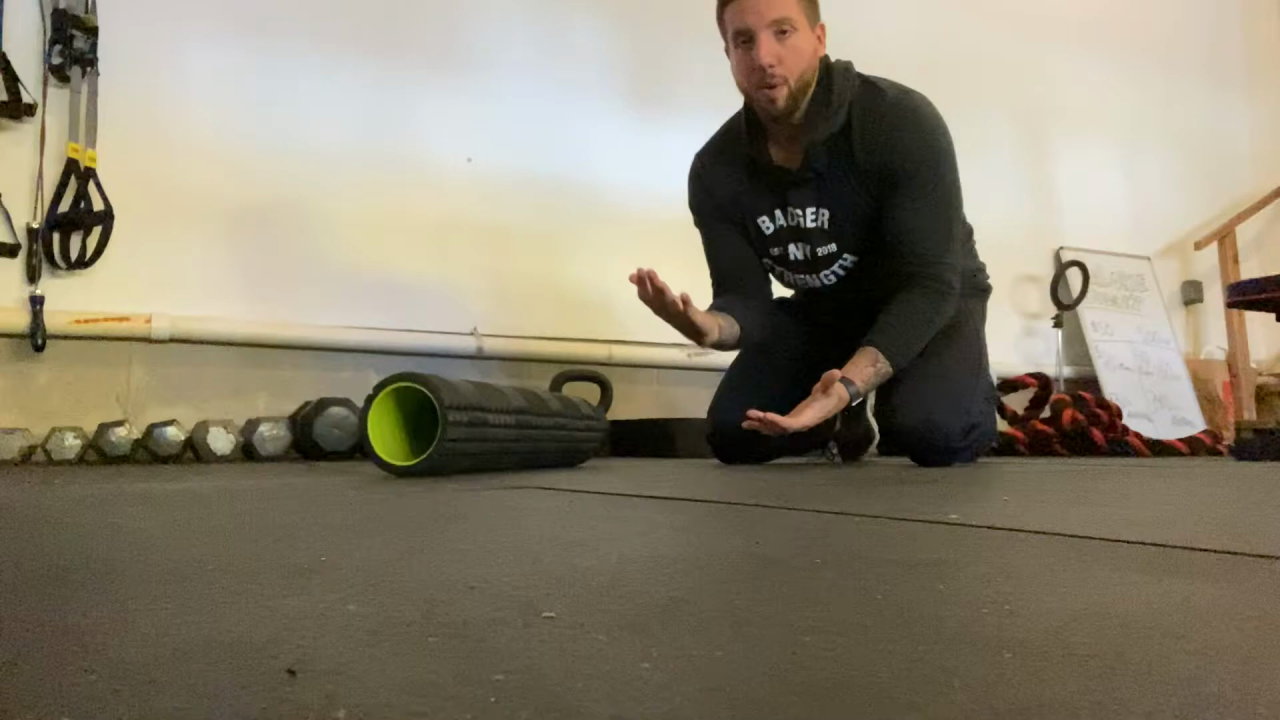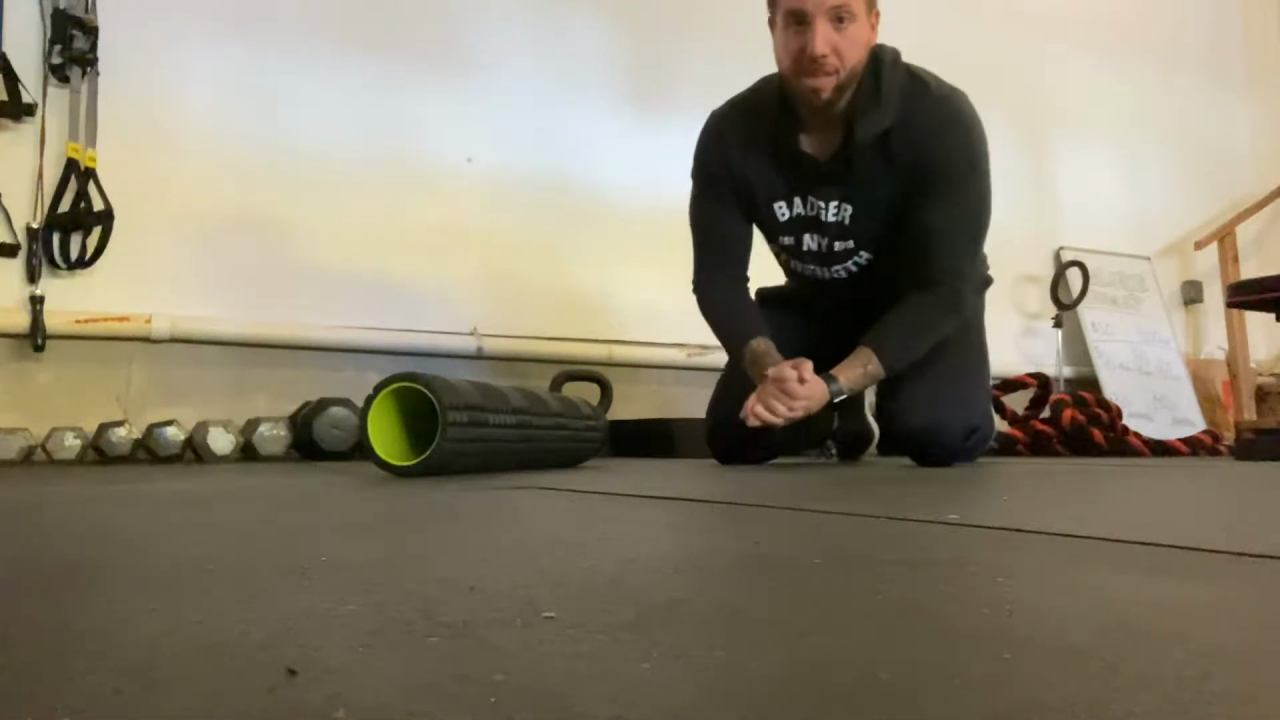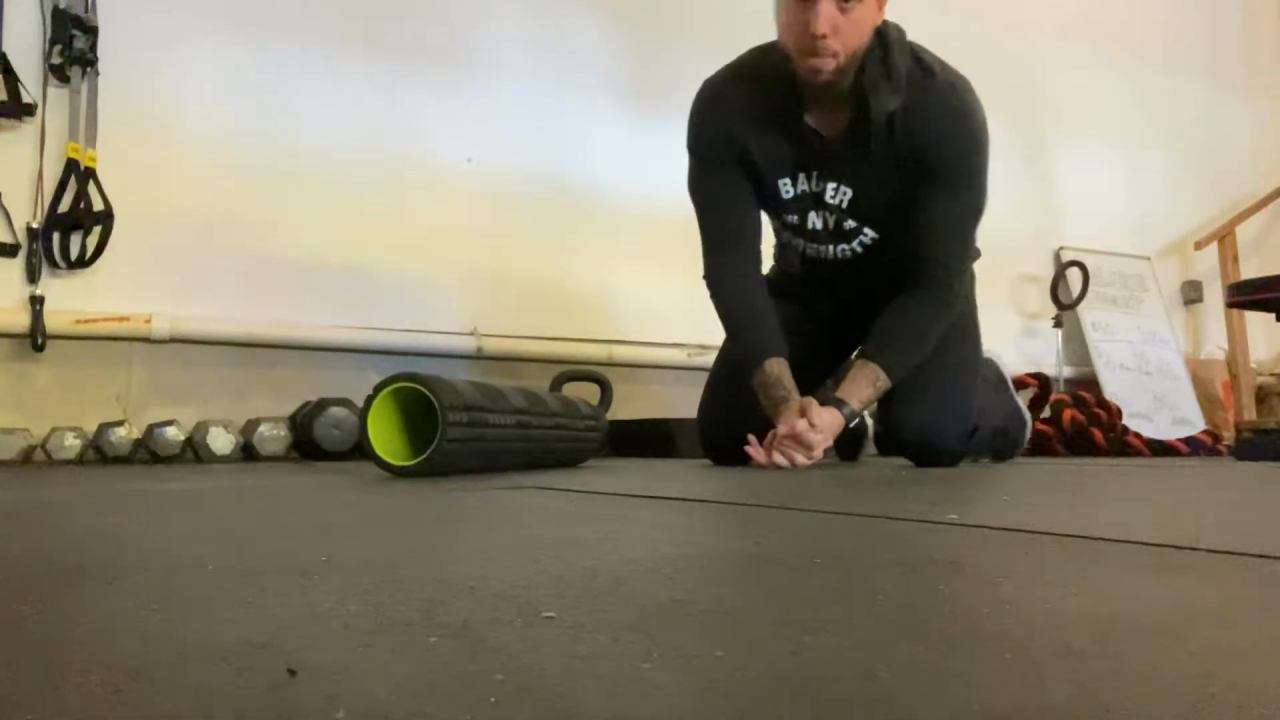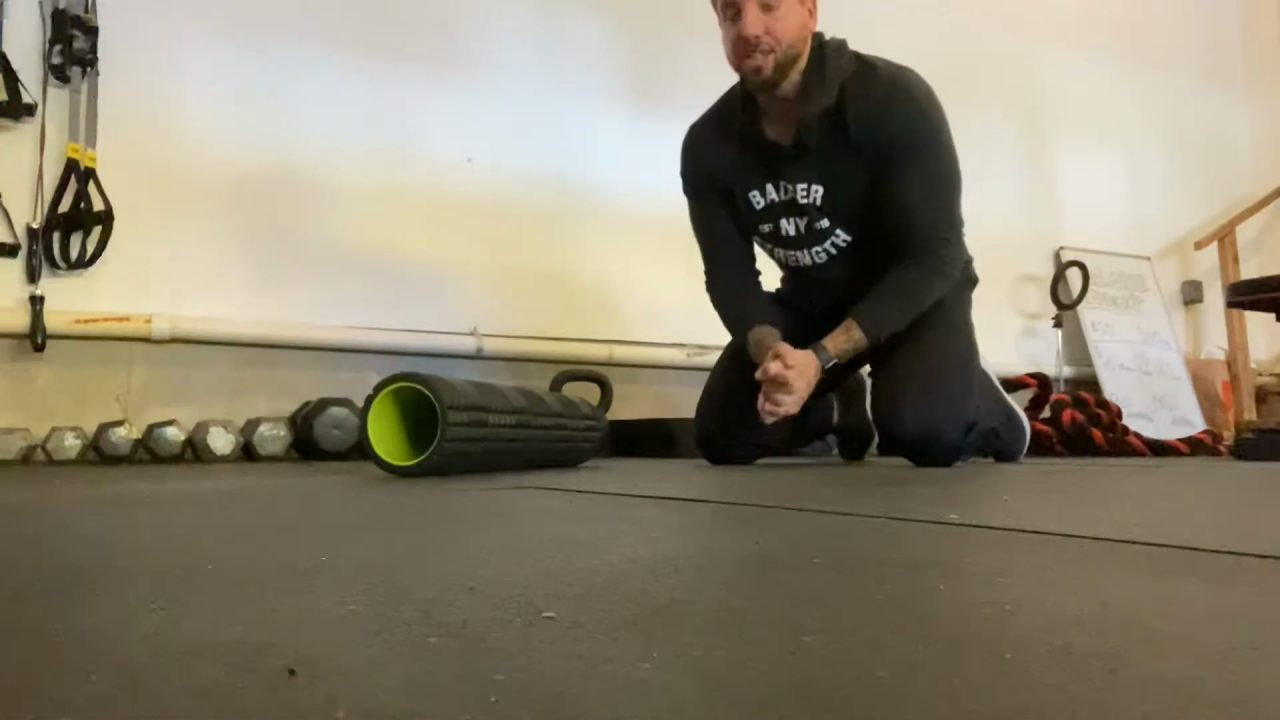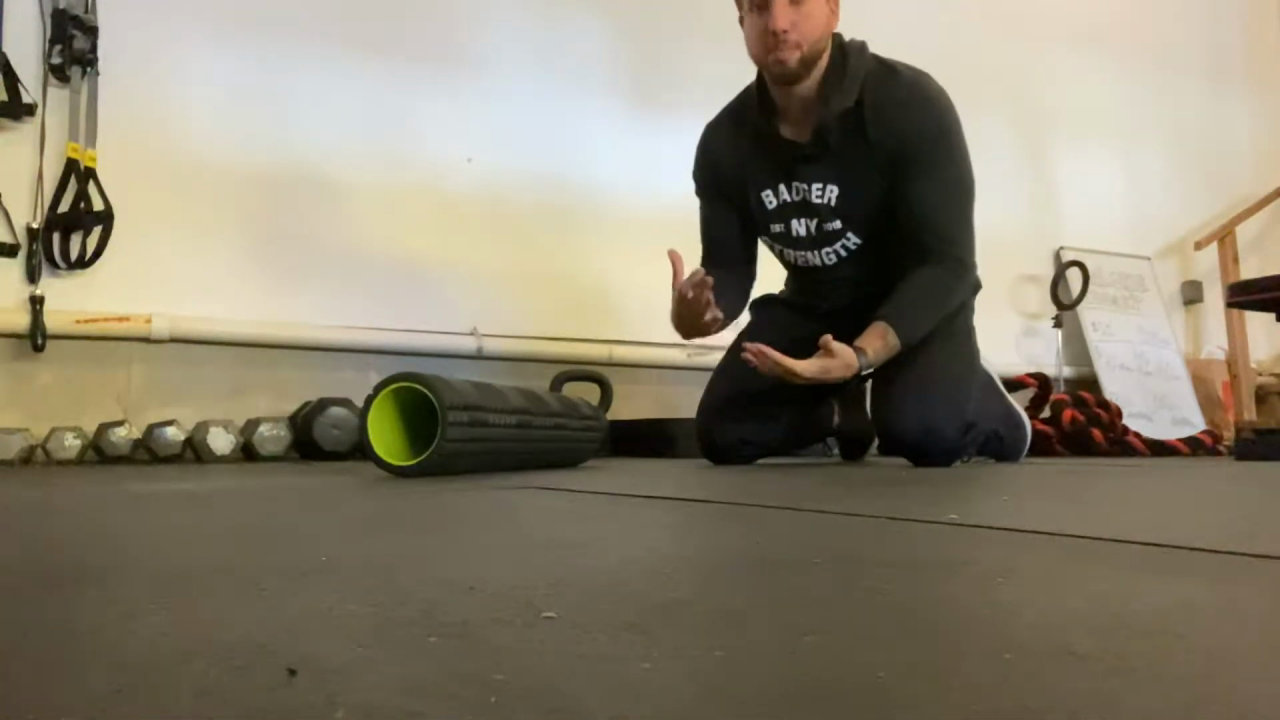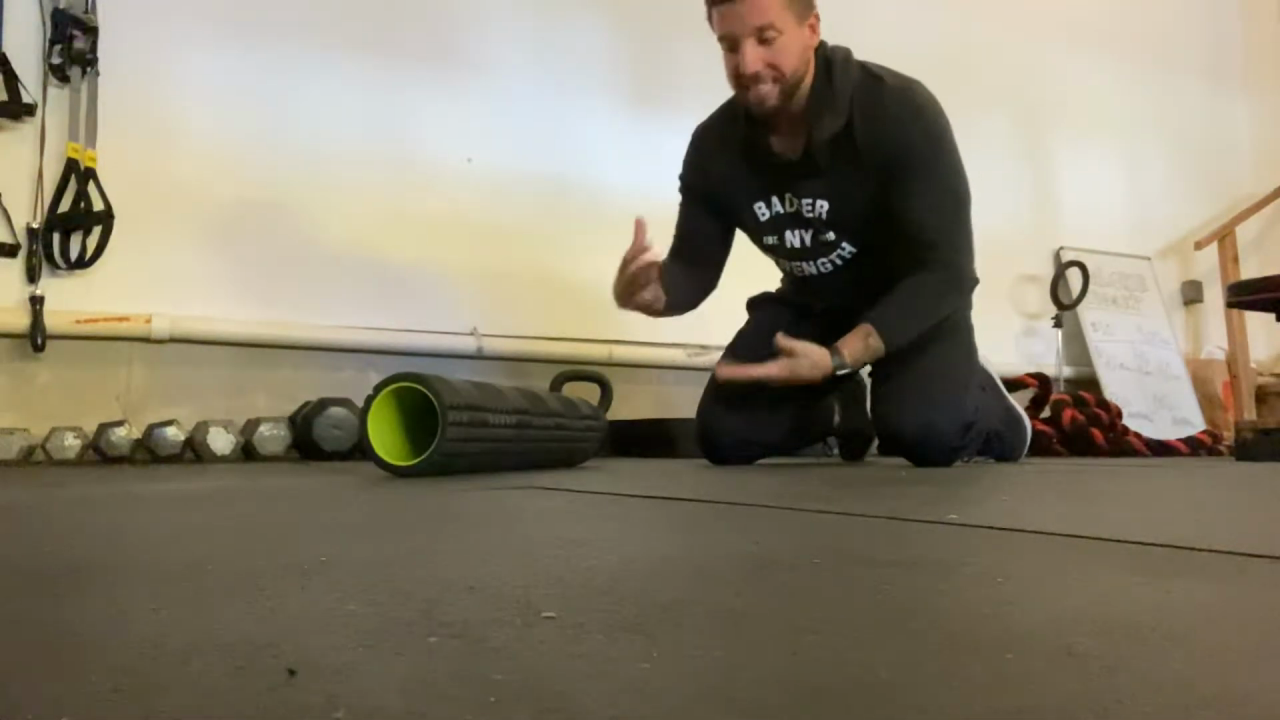
dt=0.7s
person 1, frame 1
left shoulder: (901, 122)
right shoulder: (716, 170)
left elbow: (930, 284)
right elbow: (749, 299)
left wrist: (849, 385)
right wrist: (707, 327)
left hip: (931, 301)
right hip: (824, 307)
left knee: (929, 430)
right knee: (732, 432)
left ankle: (969, 398)
right ankle: (848, 419)
person 1, frame 2
left shoulder: (940, 119)
right shoulder: (729, 135)
left elbow: (944, 289)
right elbow: (718, 279)
left wrist: (829, 386)
right wrist: (772, 370)
left hip: (931, 303)
right hip: (814, 300)
left knee: (934, 432)
right knee: (733, 436)
right ankle: (843, 413)
person 1, frame 3
left shoulder: (941, 104)
right shoulder: (724, 106)
left elbow: (934, 284)
right elbow: (732, 266)
left wrist: (839, 412)
right wrist: (785, 404)
left hip: (918, 285)
right hip: (805, 281)
left knee: (930, 434)
right knee: (727, 437)
left ankle: (985, 397)
right ankle: (825, 393)
person 1, frame 4
left shoulder: (894, 99)
right shoulder: (708, 145)
left elbow: (933, 258)
right elbow: (730, 276)
left wrist: (821, 358)
right wrist: (771, 355)
left hip: (918, 294)
right hip: (809, 301)
left knee: (926, 432)
right knee: (722, 436)
left ankle: (981, 406)
right ankle: (840, 405)
person 1, frame 5
left shoulder: (910, 103)
right shoulder: (724, 142)
left elbow: (947, 265)
right elbow: (728, 268)
left wrist: (861, 356)
right wrist: (698, 312)
left hip: (919, 300)
right hip: (812, 304)
left knee: (924, 431)
right knee: (722, 434)
left ankle: (986, 410)
right ankle: (841, 410)
person 1, frame 6
left shoulder: (899, 111)
right shoulder: (715, 146)
left elbow: (945, 271)
right elbow: (691, 270)
left wrist: (837, 360)
right wrist: (644, 291)
left hip: (914, 302)
right hip: (812, 302)
left knee: (927, 432)
right knee: (724, 436)
left ankle: (979, 403)
right ankle: (843, 409)
